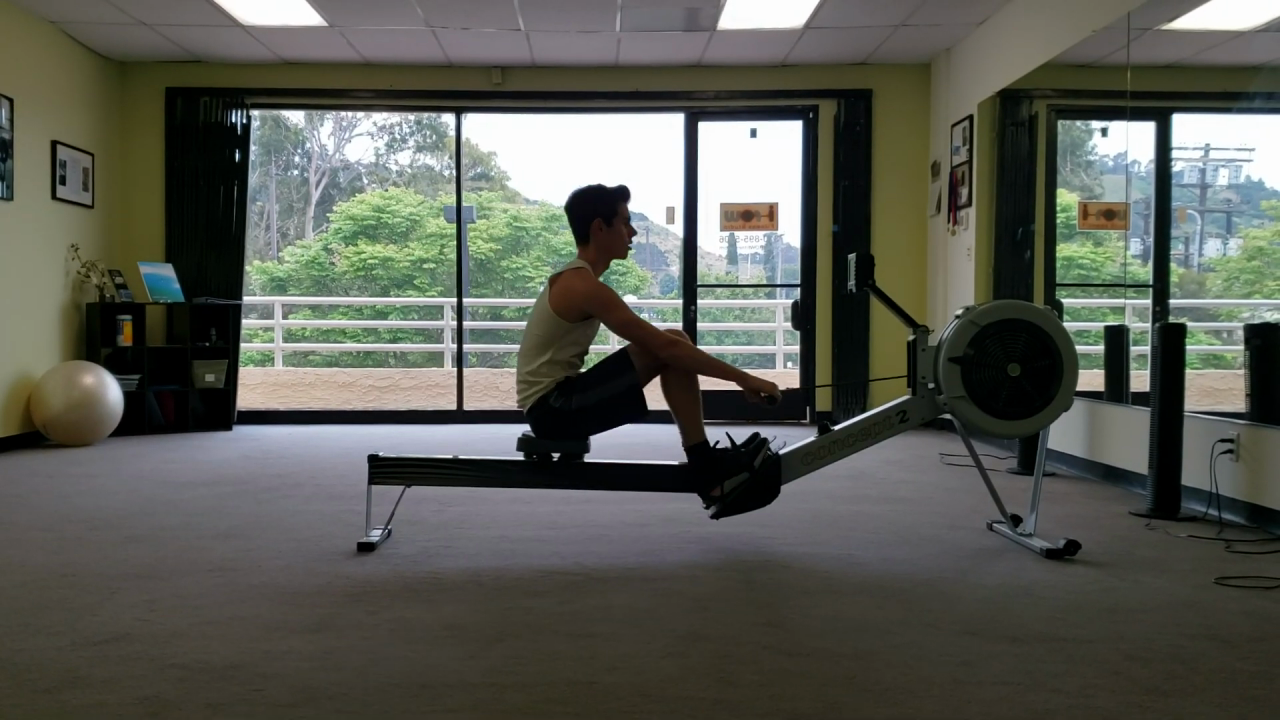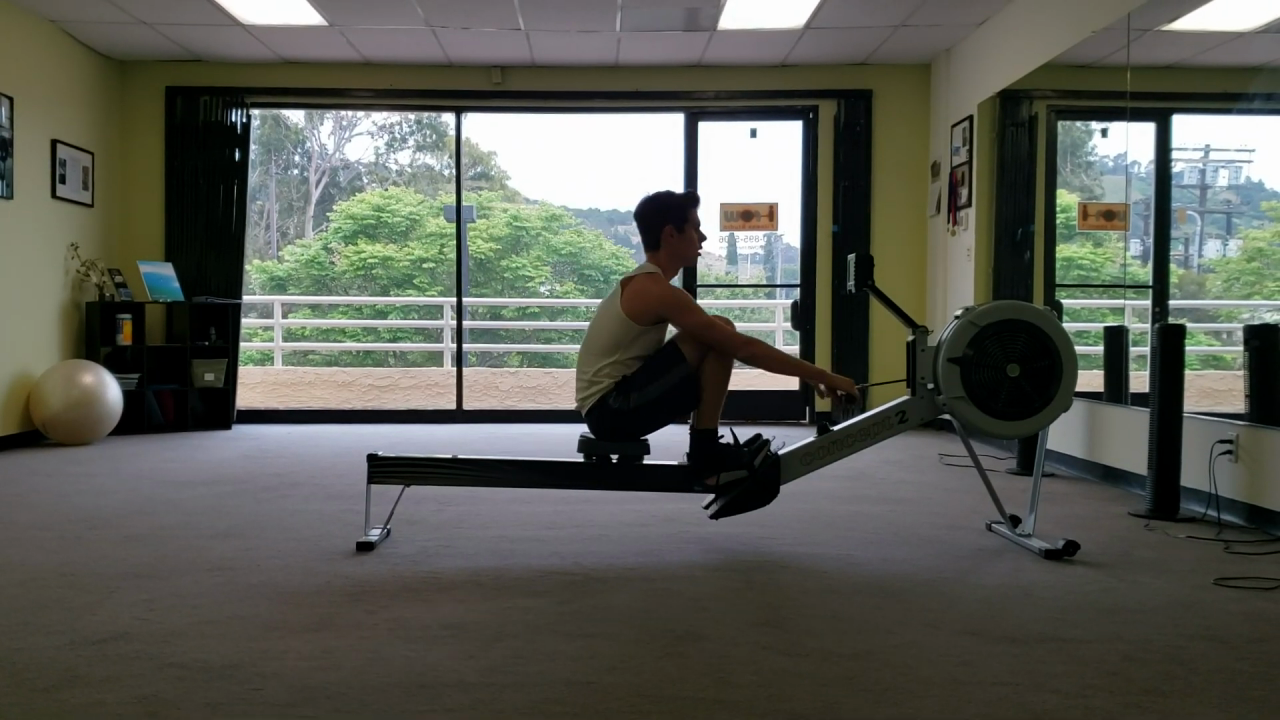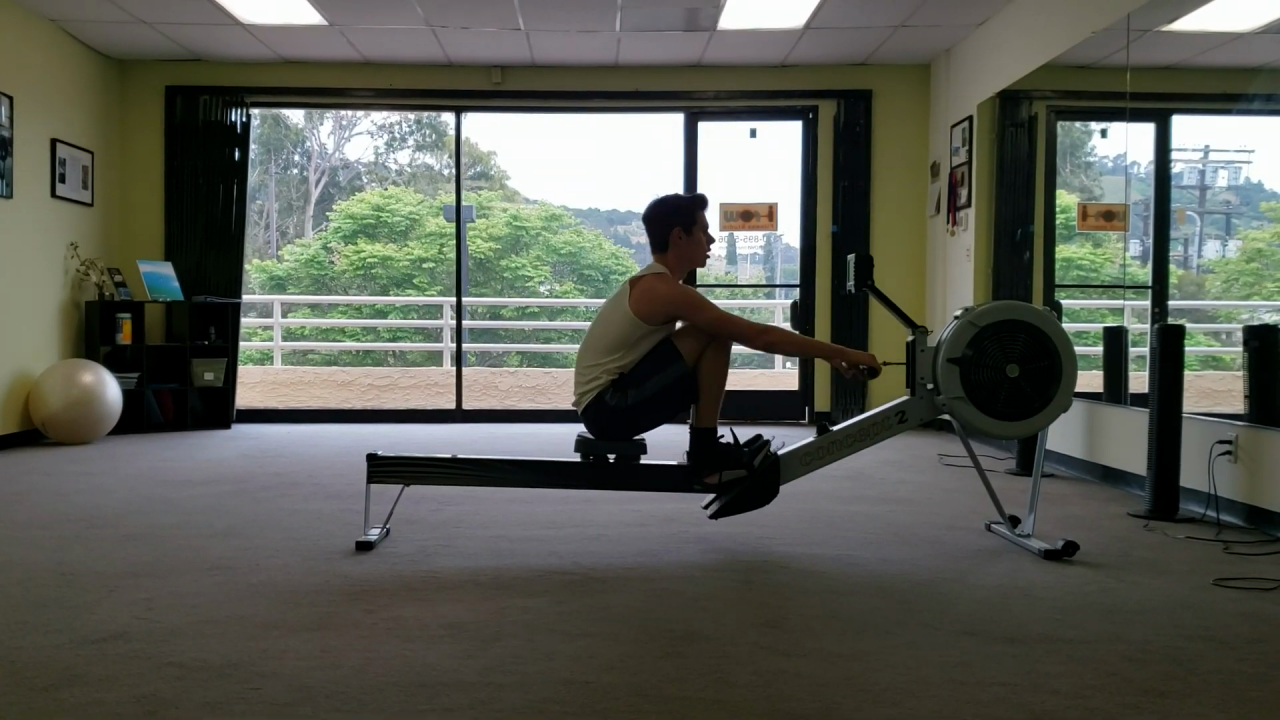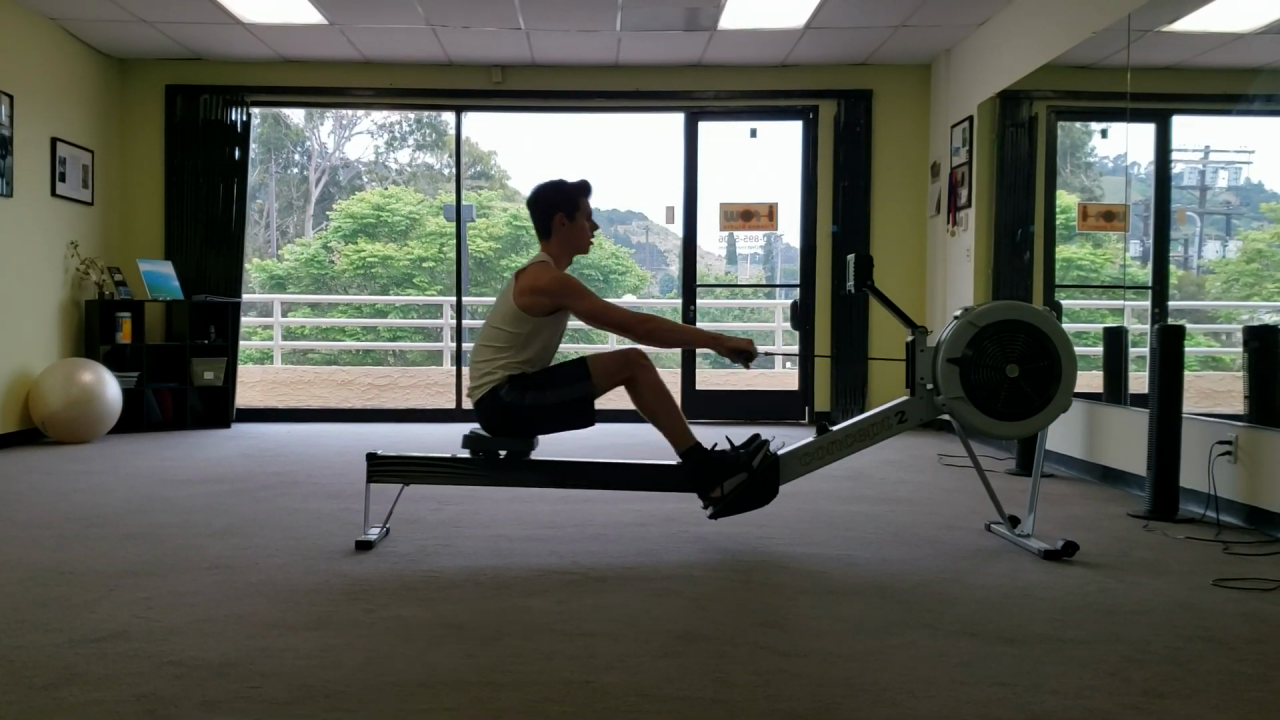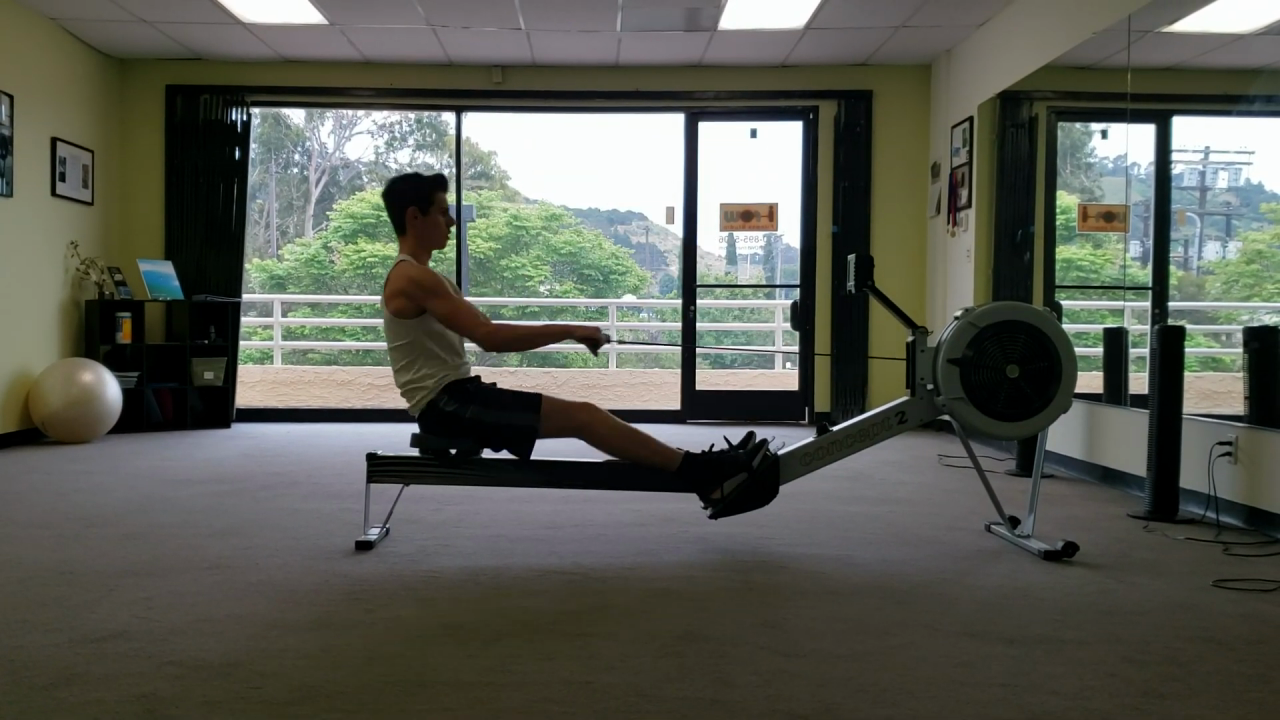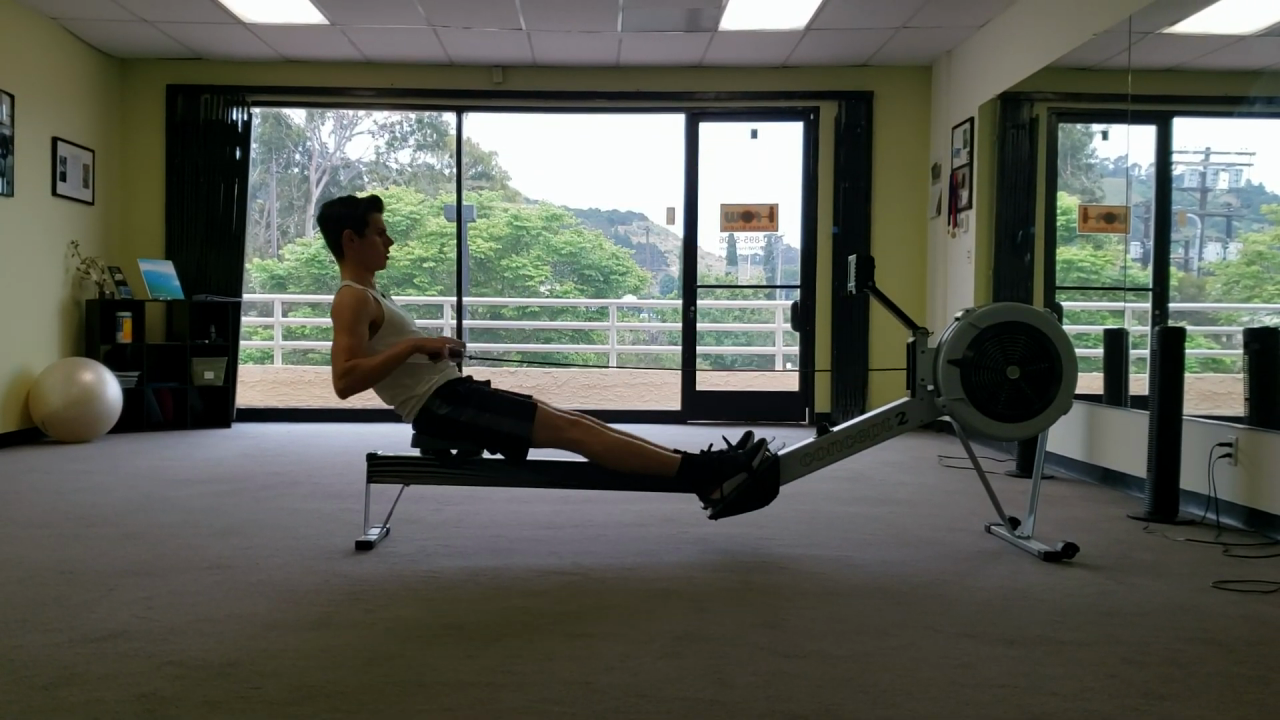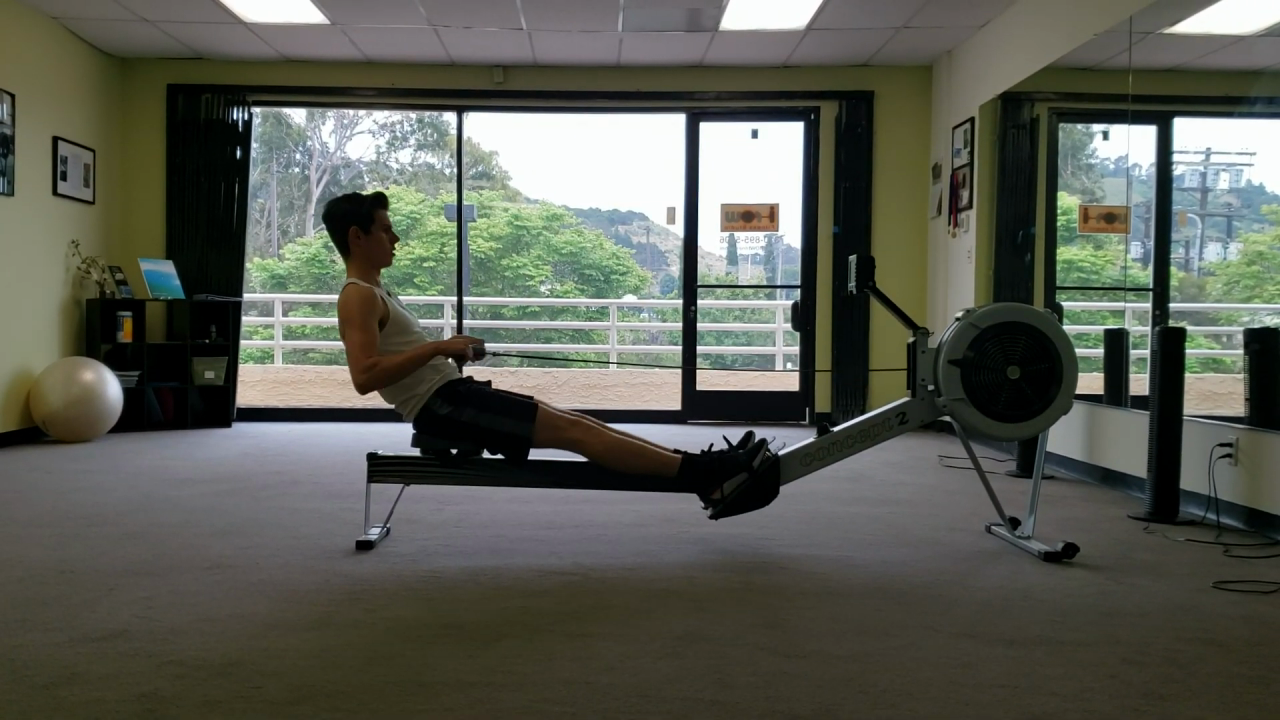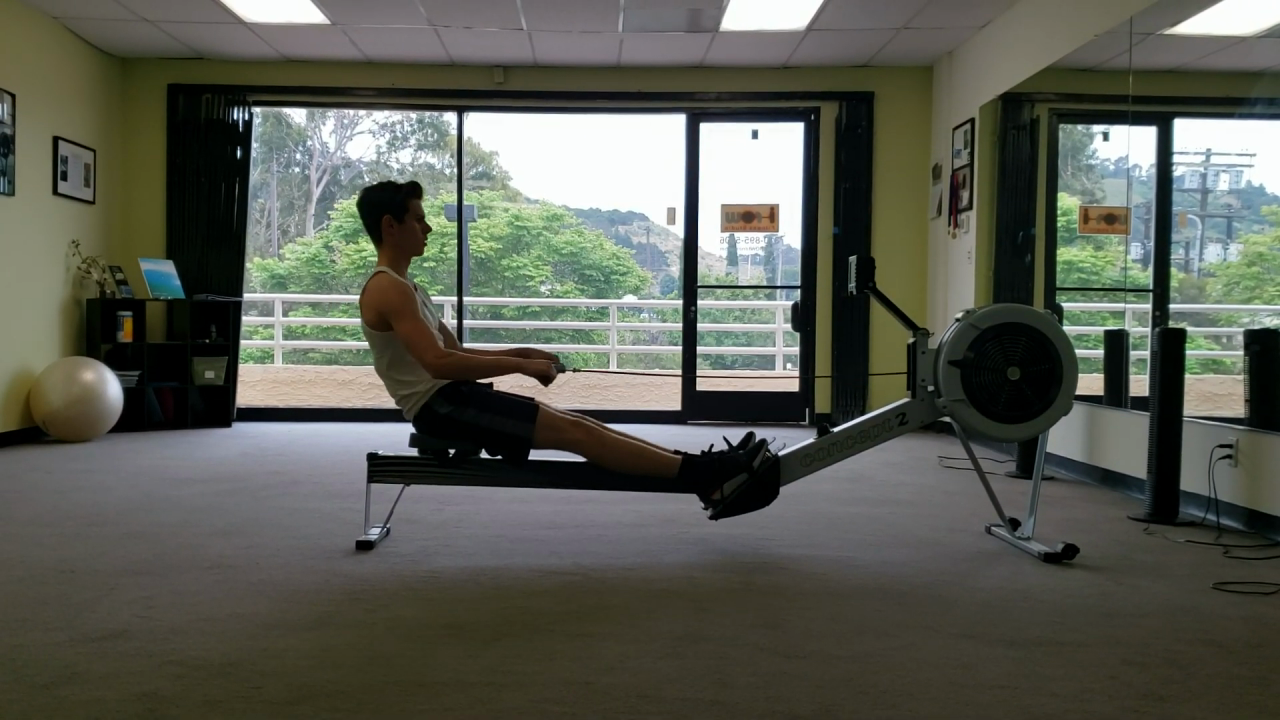
dt=0.3s
person 1, frame 1
left shoulder: (576, 279)
right shoulder: (584, 287)
left elbow: (666, 344)
right elbow: (668, 348)
left wrist: (735, 377)
right wrist: (744, 378)
left hip: (556, 403)
right hip: (552, 410)
left knee: (672, 341)
right knee: (670, 344)
left ankle: (711, 462)
right ankle: (708, 463)
person 1, frame 2
left shoulder: (643, 283)
right shoulder: (656, 291)
right elbow: (745, 348)
right wrist: (823, 376)
left hip: (612, 405)
right hip: (612, 411)
left knee: (720, 335)
right knee: (723, 333)
left ankle: (707, 454)
right ankle: (706, 451)
person 1, frame 3
left shoulder: (653, 283)
right shoulder: (666, 291)
left elbow: (751, 335)
right elbow: (758, 336)
left wrist: (827, 353)
right wrist: (840, 352)
left hip: (611, 403)
right hip: (608, 408)
left knee: (719, 333)
right knee: (716, 335)
left ankle: (712, 459)
right ankle: (710, 454)
person 1, frame 4
left shoulder: (542, 274)
right shoulder: (548, 280)
left elbow: (631, 326)
right elbow: (638, 326)
left wrist: (712, 341)
right wrist: (718, 340)
left hip: (507, 398)
right hip: (502, 403)
left knee: (633, 363)
right knee: (634, 364)
left ankle: (705, 468)
right ankle: (704, 466)
person 1, frame 5
left shoulder: (417, 275)
right shoulder: (413, 277)
left elbow: (481, 334)
right elbow: (492, 338)
left wrist: (550, 332)
right wrist: (567, 331)
left hip: (457, 398)
right hip: (445, 406)
left knee: (583, 414)
right knee: (581, 416)
left ankle: (700, 469)
right ankle: (705, 473)
person 1, frame 6
left shoulder: (369, 296)
right shoulder: (353, 301)
right elbow: (344, 382)
left wrist: (433, 348)
right wrist: (417, 345)
left hip: (452, 394)
right hip: (439, 406)
left knee: (576, 421)
right knee: (572, 432)
left ankle: (697, 466)
right ankle: (701, 474)
person 1, frame 7
left shoulder: (375, 293)
right shoulder: (358, 298)
right elbow: (365, 377)
left wrist: (448, 351)
right wrist: (439, 346)
left hip: (452, 394)
right hip: (440, 406)
left knee: (578, 421)
right knee: (572, 430)
left ankle: (701, 466)
right ankle: (702, 473)
person 1, frame 8
left shoulder: (403, 286)
right shoulder: (388, 288)
left elbow: (452, 354)
right elbow: (438, 364)
left wrist: (516, 354)
right wrist: (516, 363)
left hip: (454, 399)
right hip: (440, 407)
left knee: (578, 423)
right knee: (573, 431)
left ankle: (701, 467)
right ankle: (701, 474)
